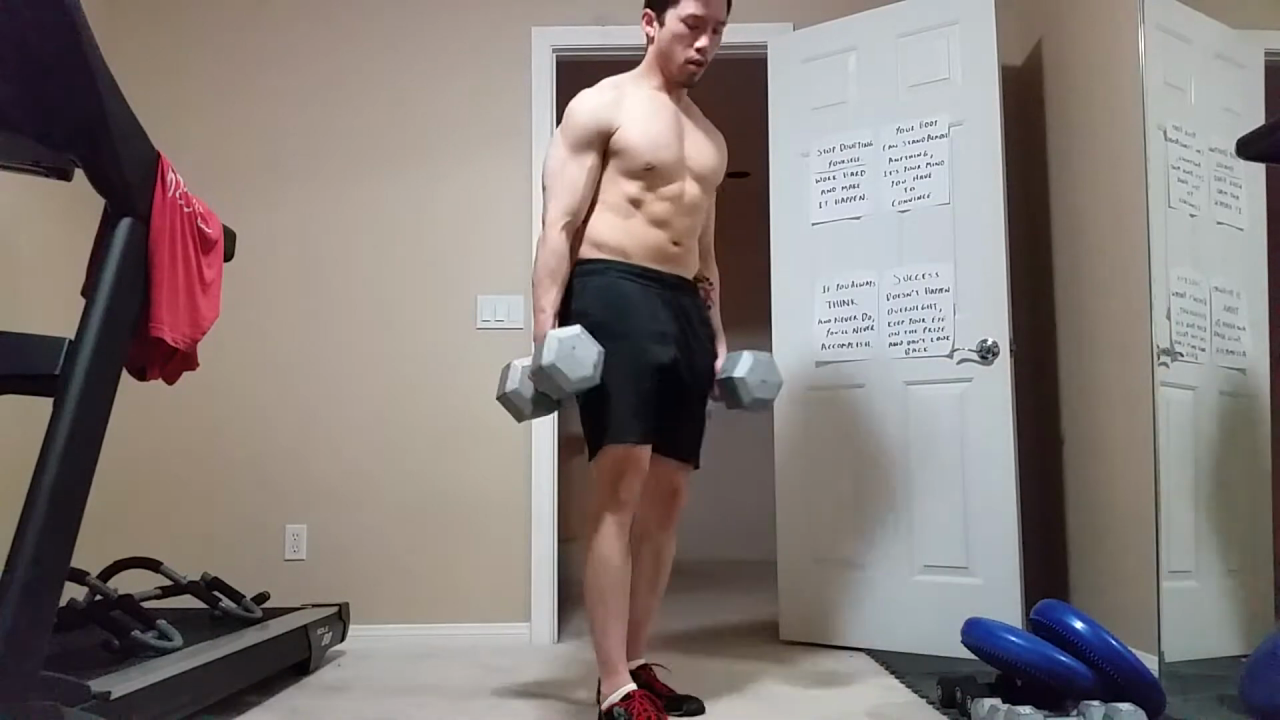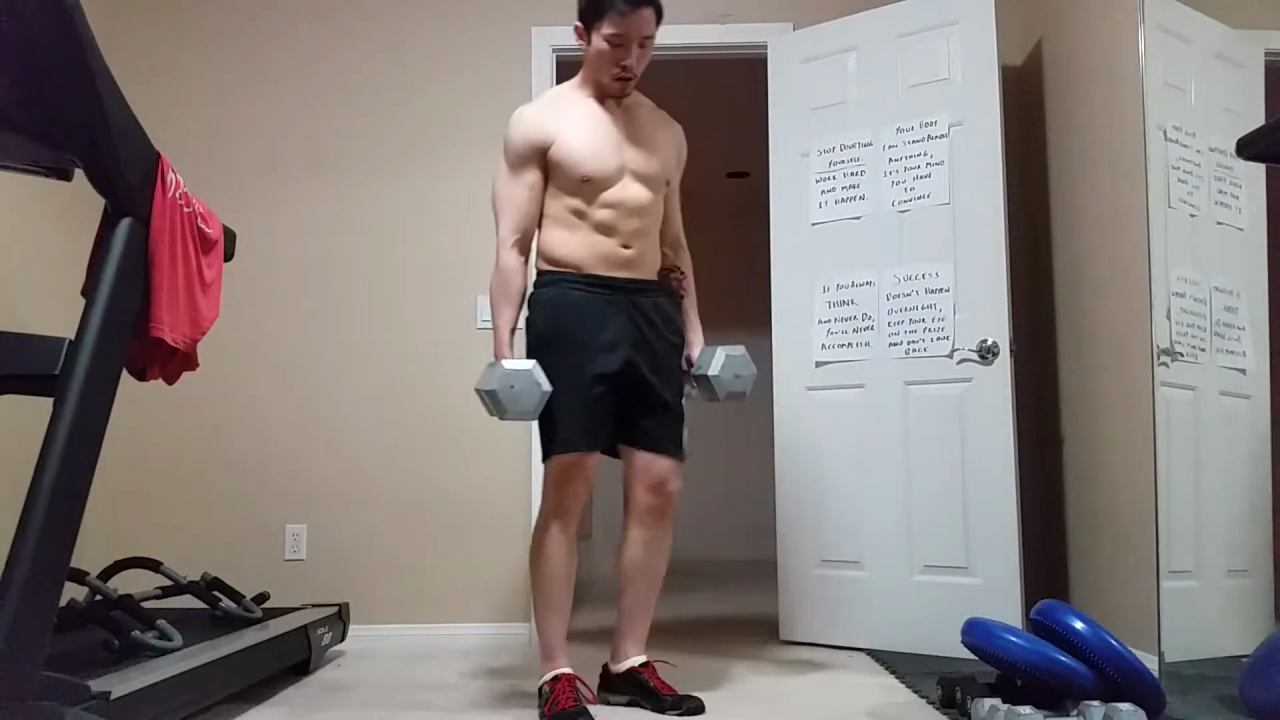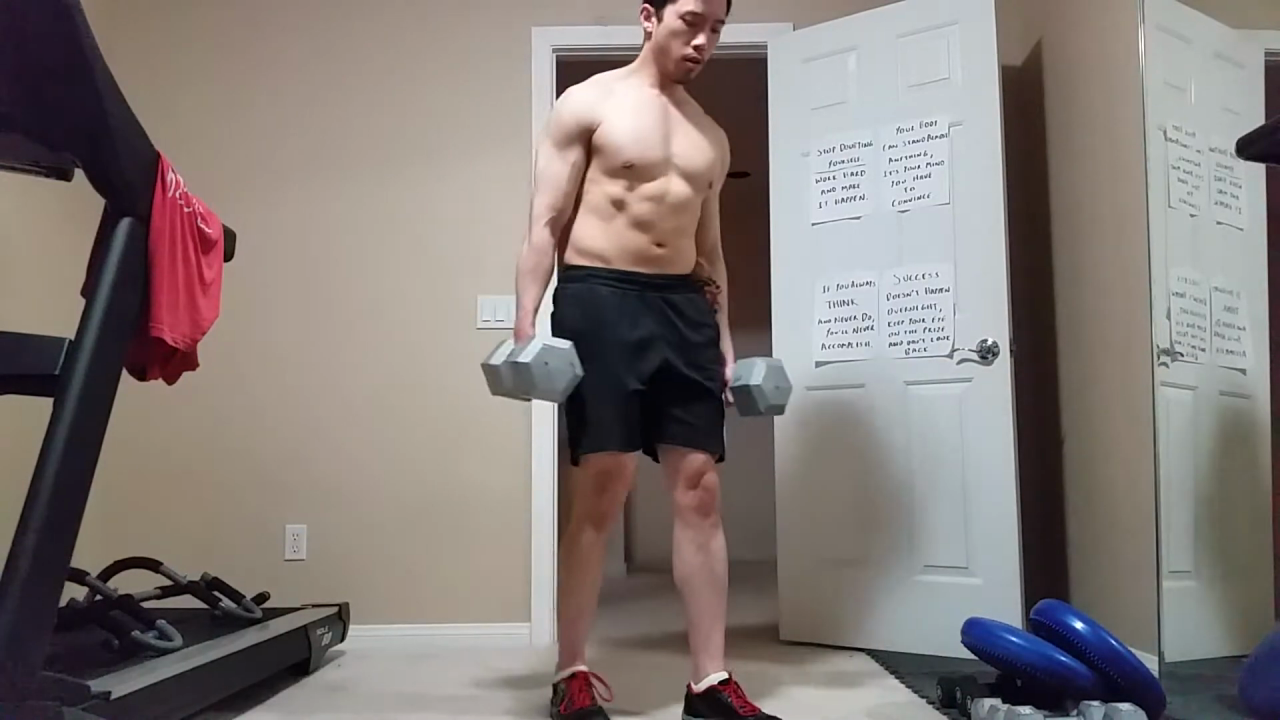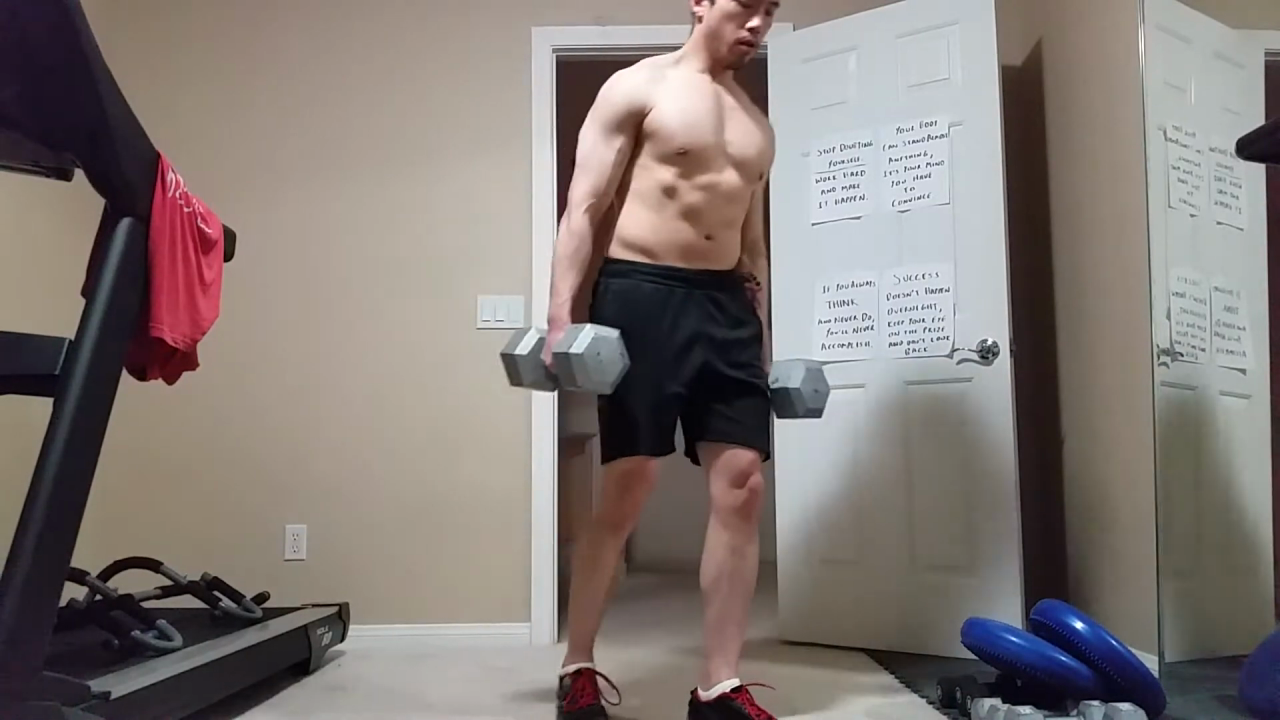
dt=0.7s
person 1, frame 1
left shoulder: (710, 137)
right shoulder: (600, 107)
right elbow: (558, 228)
left wrist: (716, 334)
right wrist: (545, 330)
left hip: (683, 307)
right hip: (614, 296)
left knee: (666, 496)
right knee: (619, 488)
left ankle: (633, 662)
person 1, frame 2
left shoulder: (667, 133)
right shoulder: (538, 122)
right elbow: (512, 245)
left wrist: (692, 328)
right wrist: (502, 347)
left hip: (650, 310)
right hip: (572, 307)
left knee: (657, 488)
right knee: (566, 492)
left ankle: (628, 661)
person 1, frame 3
left shoulder: (711, 137)
right shoulder: (587, 104)
right elbow: (545, 224)
left wrist: (724, 343)
right wrist: (524, 322)
left hip: (684, 309)
right hip: (599, 299)
left knee: (700, 491)
right knee: (602, 489)
person 1, frame 4
left shoulder: (757, 124)
right shoulder: (637, 88)
right elbow: (583, 209)
left wrist: (764, 342)
right wrist: (561, 312)
left hip: (726, 306)
right hip: (641, 295)
left knee: (742, 489)
right knee: (626, 490)
